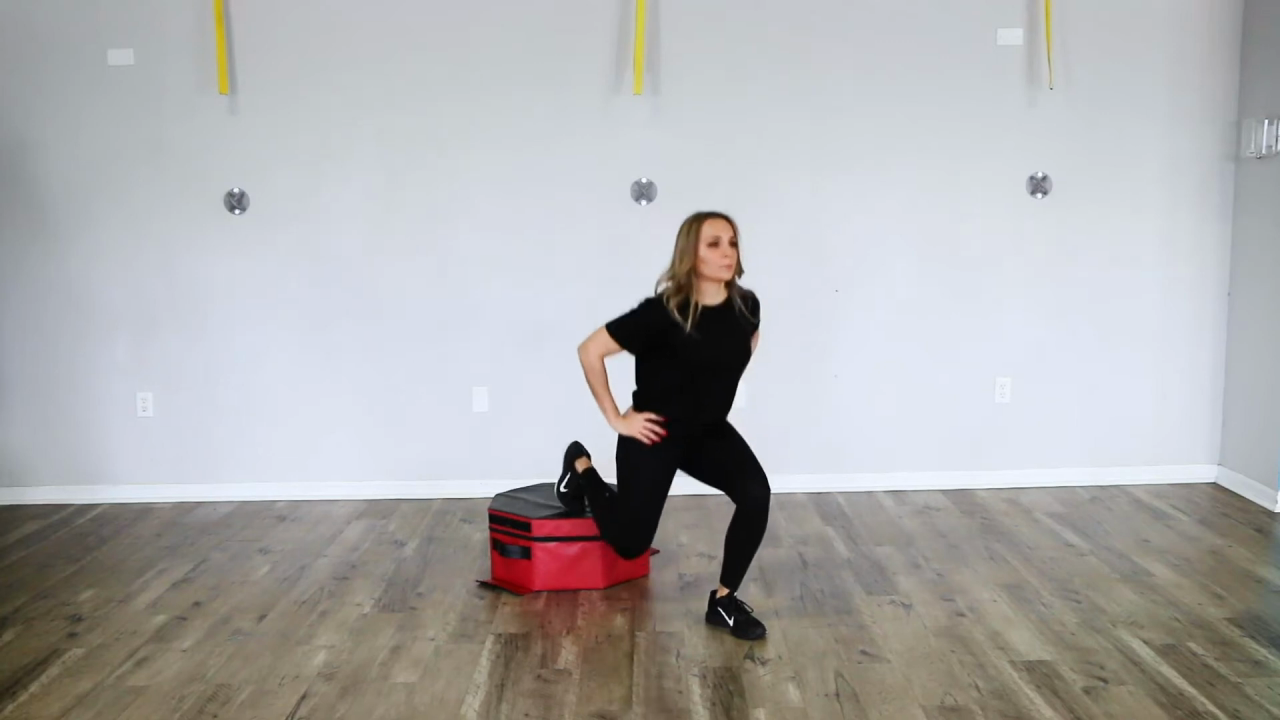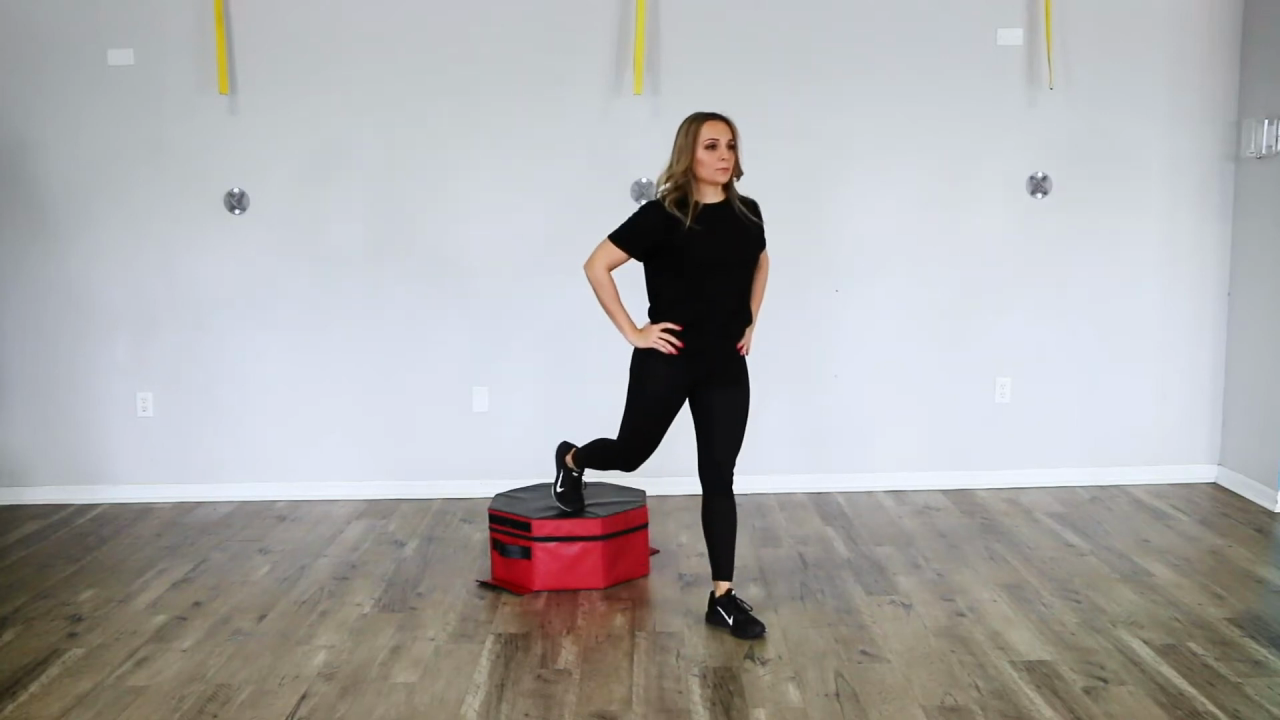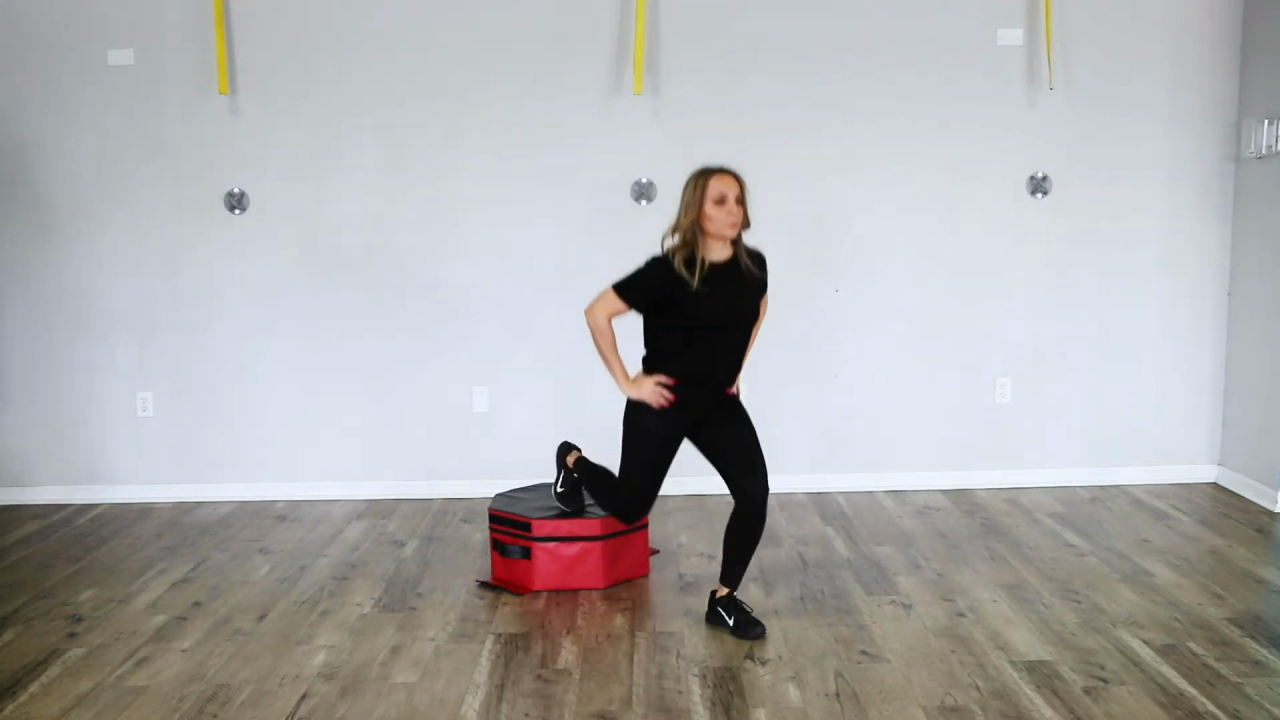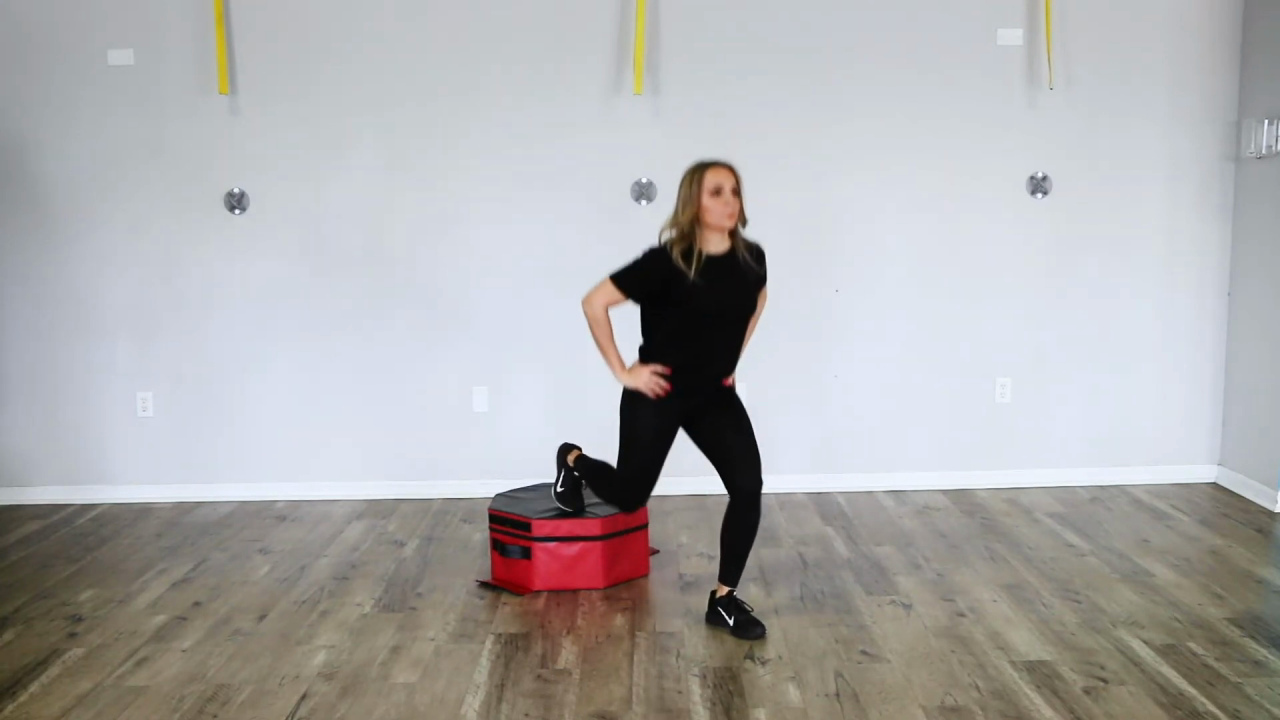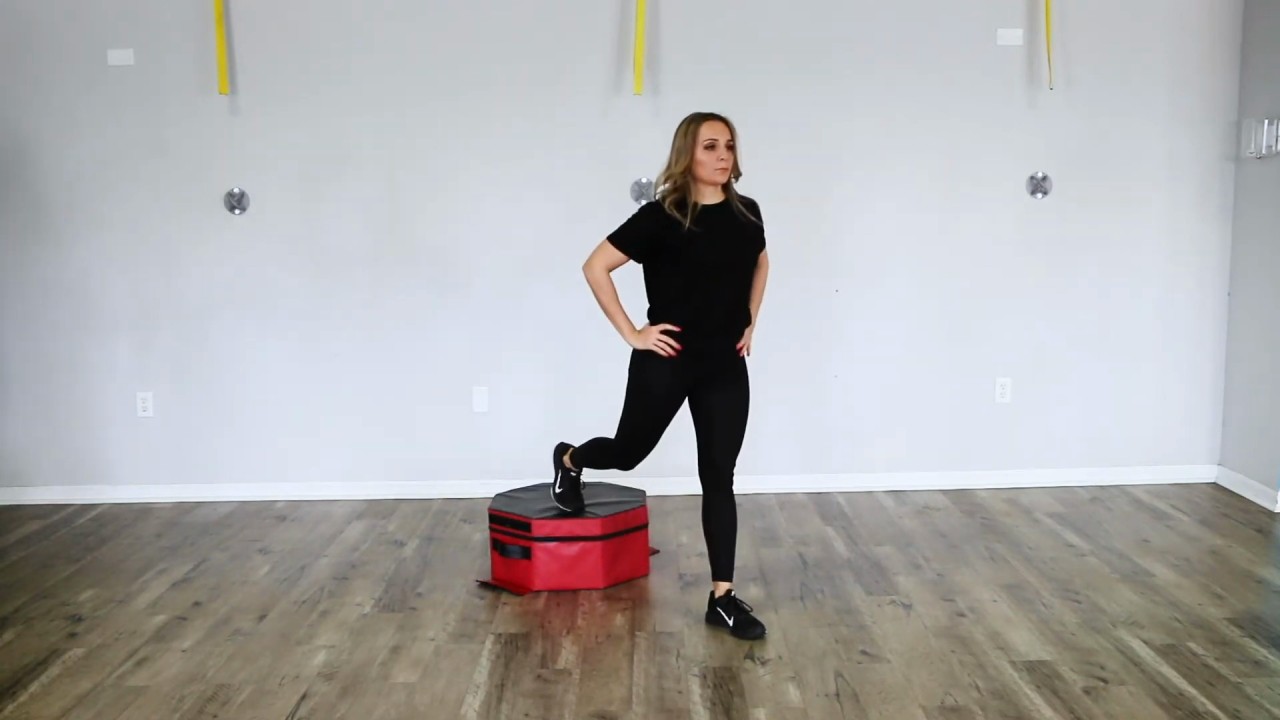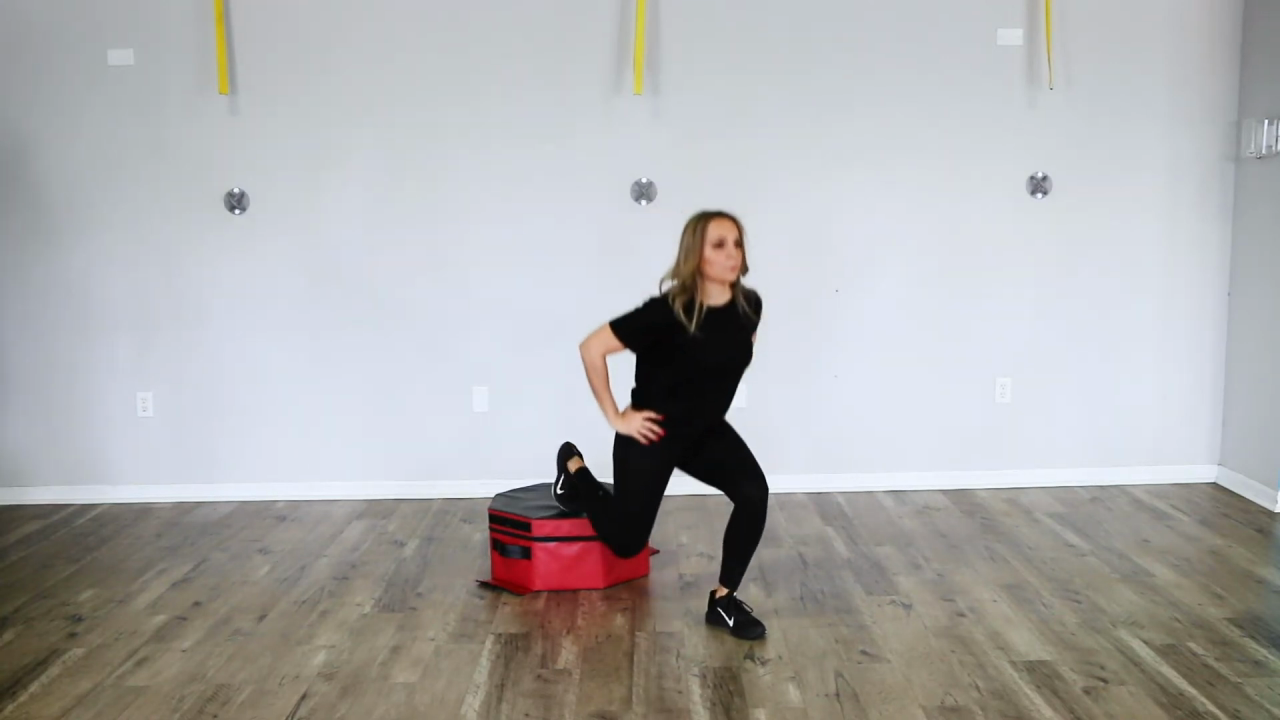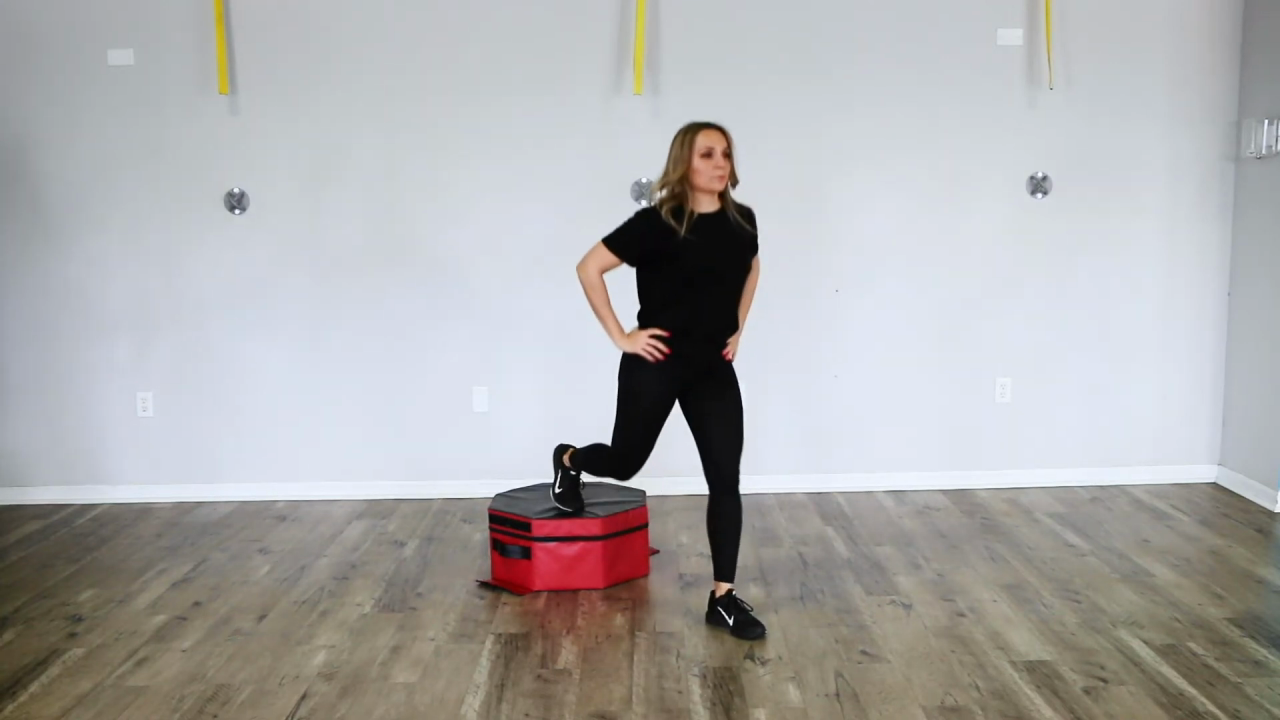
dt=0.7s
person 1, frame 1
left shoulder: (746, 306)
right shoulder: (663, 313)
right elbow: (590, 350)
right wrist: (616, 418)
left hip: (710, 432)
right hip: (653, 436)
left knee: (756, 495)
right knee: (631, 542)
left ankle: (724, 601)
right ankle: (579, 466)
person 1, frame 2
left shoulder: (746, 213)
right shoulder: (663, 215)
left elbow: (759, 265)
right elbow: (596, 266)
left wrist: (750, 323)
right wrist: (632, 332)
left hip: (726, 365)
right hip: (668, 360)
left knee: (719, 478)
right knee: (631, 452)
left ankle: (723, 598)
right ankle: (570, 461)
person 1, frame 3
left shoulder: (753, 266)
right shoulder: (669, 272)
right elbow: (597, 313)
right wrist: (626, 383)
left hip: (718, 404)
right hip: (661, 405)
left knee: (754, 492)
right knee: (629, 507)
left ankle: (724, 600)
right ankle: (573, 465)
person 1, frame 4
left shoulder: (751, 259)
right shoulder: (666, 263)
right elbow: (595, 303)
left wrist: (730, 358)
right wrist: (622, 370)
left hip: (714, 395)
right hip: (658, 396)
left knee: (748, 485)
right knee: (629, 496)
left ankle: (724, 599)
right ankle: (573, 462)
person 1, frame 5
left shoulder: (746, 213)
right shoulder: (661, 217)
left elbow: (760, 265)
right elbow: (595, 267)
left wrist: (750, 322)
right wrist: (631, 334)
left hip: (726, 365)
right hip: (667, 361)
left knee: (719, 478)
right knee: (629, 452)
left ankle: (722, 598)
right ankle: (568, 461)
person 1, frame 6
left shoulder: (748, 305)
right shoulder: (667, 313)
right elbow: (592, 349)
right wrist: (615, 417)
left hip: (706, 432)
right hip: (652, 435)
left knee: (754, 493)
right knee: (626, 540)
left ankle: (724, 599)
right ankle: (573, 469)
person 1, frame 7
left shoulder: (742, 220)
right shoulder: (657, 223)
right elbow: (589, 268)
left wrist: (738, 328)
right wrist: (620, 336)
left hip: (713, 367)
right hip: (655, 363)
left knee: (725, 479)
right knee: (626, 463)
left ankle: (723, 598)
right ankle: (567, 461)
